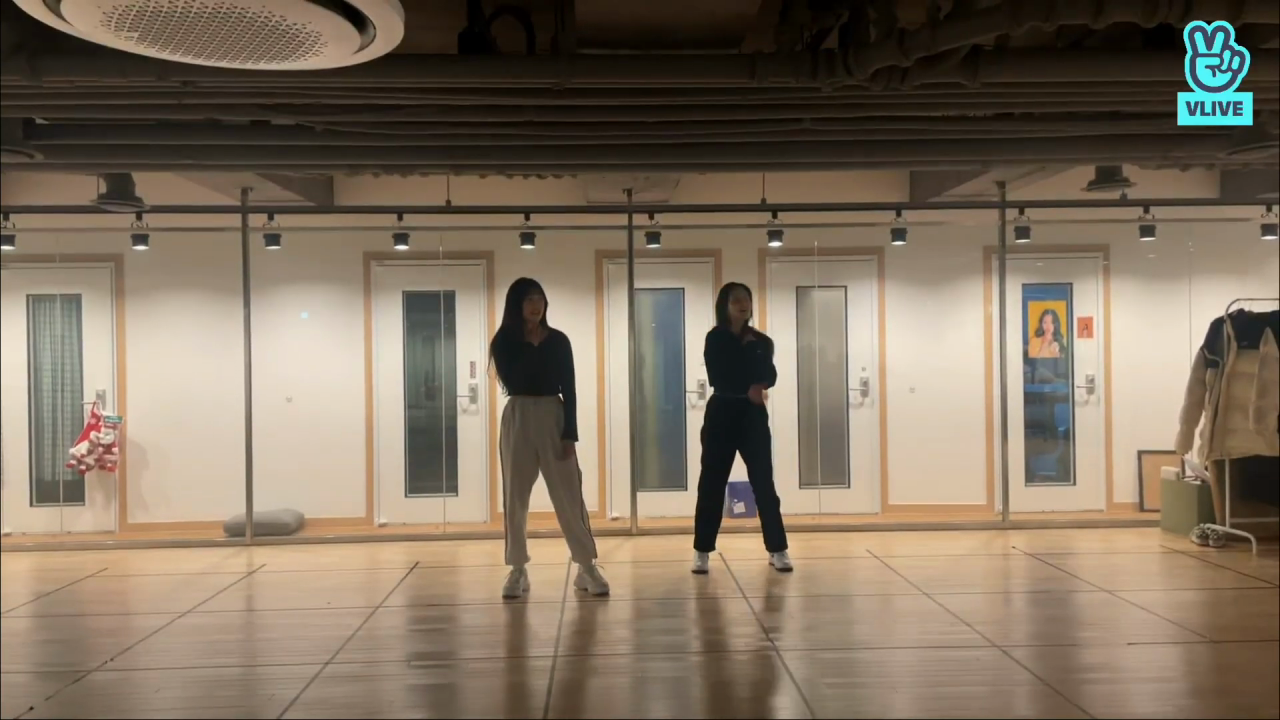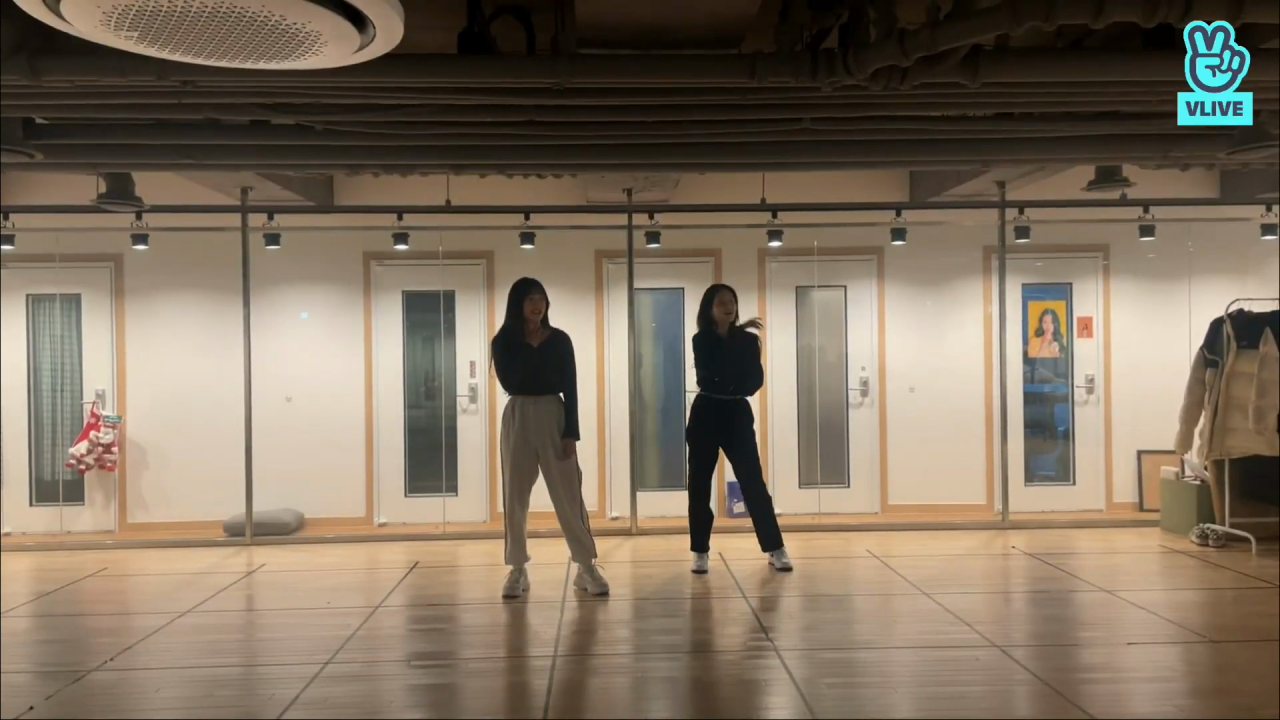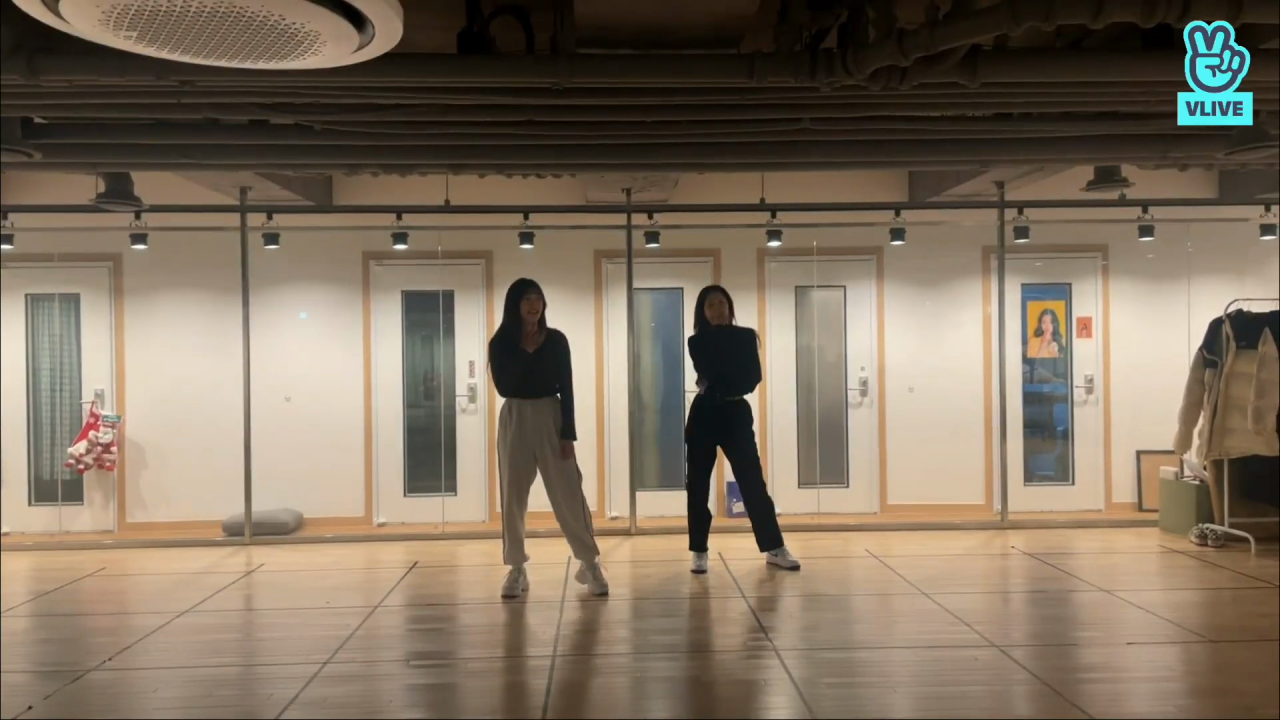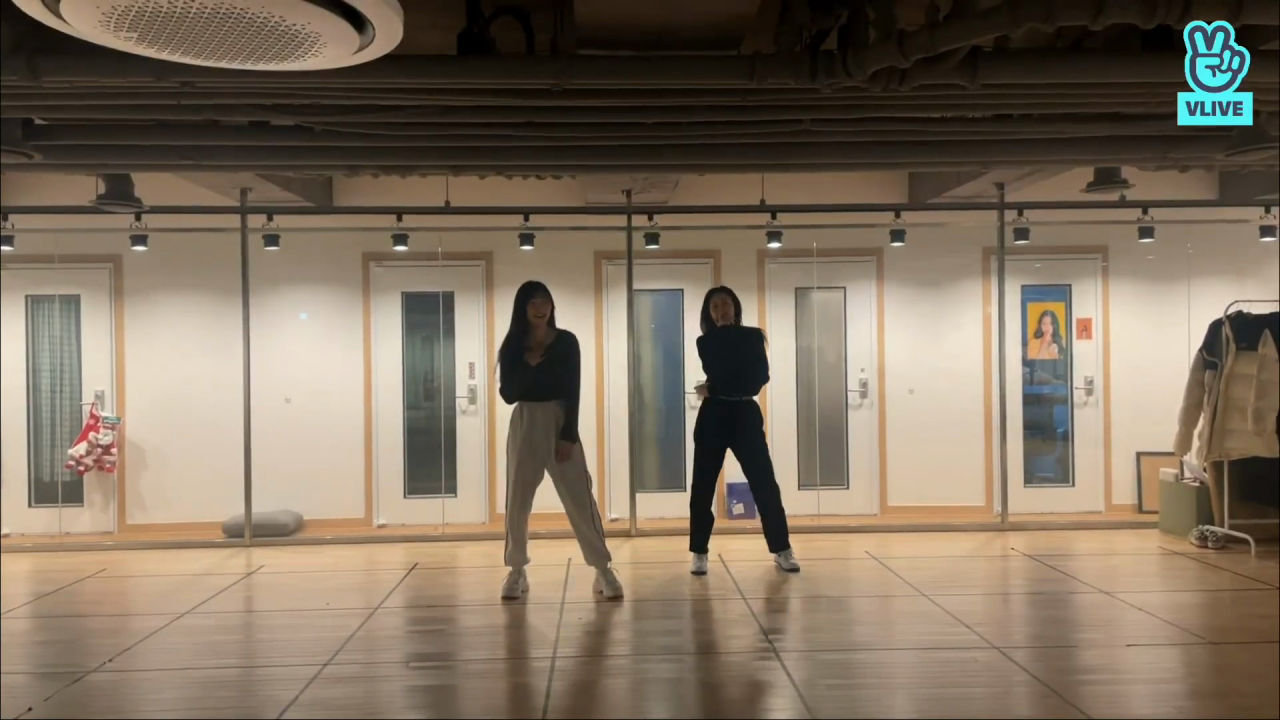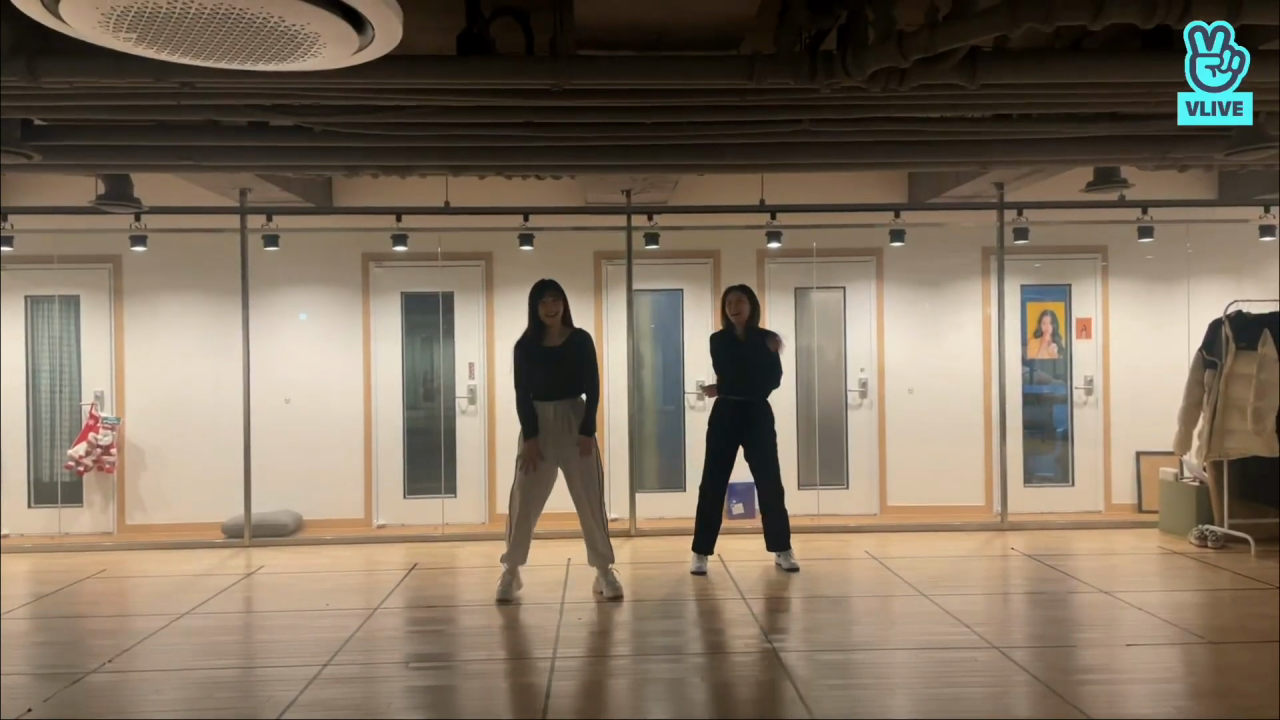
dt=0.3s
person 1, frame 1
left shoulder: (558, 340)
right shoulder: (504, 342)
left elbow: (568, 389)
right elbow: (511, 382)
left wrist: (570, 433)
right wrist: (530, 347)
left hip: (553, 417)
right hip: (518, 418)
left knee: (568, 494)
right knee: (515, 496)
left ankle: (587, 567)
right ankle: (518, 570)
person 1, frame 2
left shoulder: (559, 340)
right shoulder: (504, 341)
left elbow: (570, 388)
right elbow: (509, 383)
left wrist: (571, 432)
right wrist: (530, 347)
left hip: (554, 416)
right hip: (518, 418)
left knee: (568, 494)
right knee: (515, 496)
left ankle: (586, 567)
right ankle: (517, 570)
person 1, frame 3
left shoulder: (556, 340)
right shoulder: (502, 343)
left elbow: (566, 389)
right elbow: (503, 386)
left wrist: (568, 433)
right wrist: (525, 352)
left hip: (550, 418)
right hip: (514, 421)
left knee: (568, 493)
right knee: (512, 497)
left ankle: (589, 564)
right ankle: (517, 570)
person 1, frame 4
left shoulder: (566, 341)
right shoulder: (512, 348)
left elbow: (573, 392)
right elbow: (508, 394)
left wrist: (569, 435)
right wrist: (528, 365)
left hip: (559, 421)
right hip: (525, 423)
left knee: (578, 497)
right knee: (517, 500)
left ankle: (603, 570)
right ankle: (517, 571)
person 1, frame 5
left shoulder: (581, 340)
right shoulder: (526, 346)
left elbow: (592, 388)
right elbow: (521, 394)
left wrist: (587, 429)
right wrist: (529, 436)
left hip: (575, 421)
right hip: (539, 424)
left knee: (590, 499)
right knee: (524, 500)
left ankle: (604, 571)
right ankle: (511, 571)
person 2, frame 1
left shoulder: (761, 341)
right shoulder: (715, 339)
left elbow: (769, 378)
right elbow: (718, 379)
left wrist: (753, 352)
right wrist: (746, 389)
left hip: (753, 413)
right hip: (722, 413)
left knee: (764, 483)
right knee: (712, 483)
left ankle: (777, 550)
right ankle: (702, 552)
person 2, frame 2
left shoulder: (749, 340)
right shoulder: (702, 340)
left elbow: (755, 382)
right elbow: (712, 370)
right wrist: (738, 335)
left hip: (737, 414)
right hip: (706, 413)
left knee: (753, 483)
right knee: (699, 485)
left ankle: (775, 549)
right ankle: (700, 552)
person 2, frame 3
left shoulder: (745, 337)
right shoulder: (697, 341)
left elbow: (753, 377)
right elbow: (708, 373)
left wrist: (714, 386)
right wrist: (717, 331)
left hip: (736, 413)
right hip: (704, 414)
left knee: (753, 481)
right knee: (698, 484)
left ankle: (775, 548)
right ankle: (699, 552)
person 2, frame 4
left shoulder: (752, 337)
right shoulder: (706, 342)
left elbow: (760, 377)
right elbow: (718, 372)
left wrist: (716, 388)
right wrist: (724, 332)
left hip: (746, 414)
right hip: (714, 415)
left knee: (765, 482)
right knee: (703, 486)
left ankle: (782, 550)
right ankle: (699, 553)
person 2, frame 5
left shoulder: (767, 339)
right shoulder: (719, 341)
left elbow: (772, 379)
right elbow: (730, 376)
left wrist: (728, 388)
right wrist: (766, 352)
left hip: (758, 415)
right hip: (725, 416)
left knee: (770, 485)
right knee: (712, 486)
left ankle: (783, 551)
right ankle: (701, 553)
